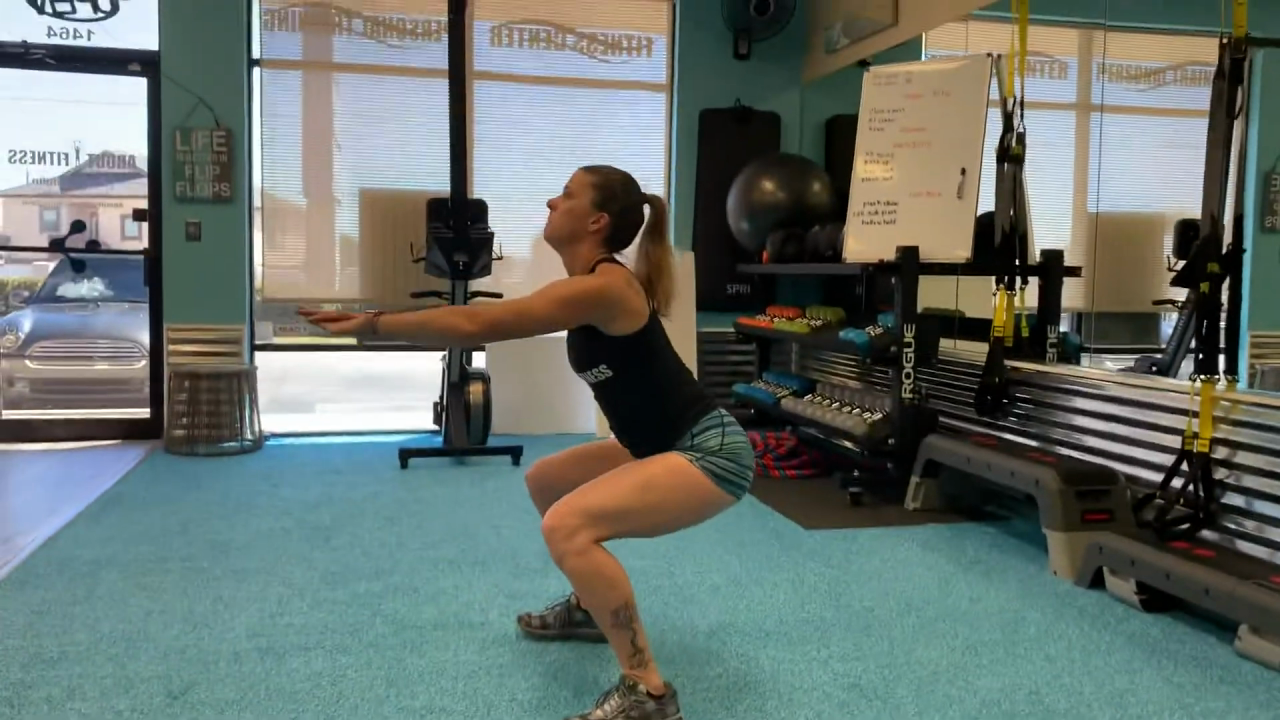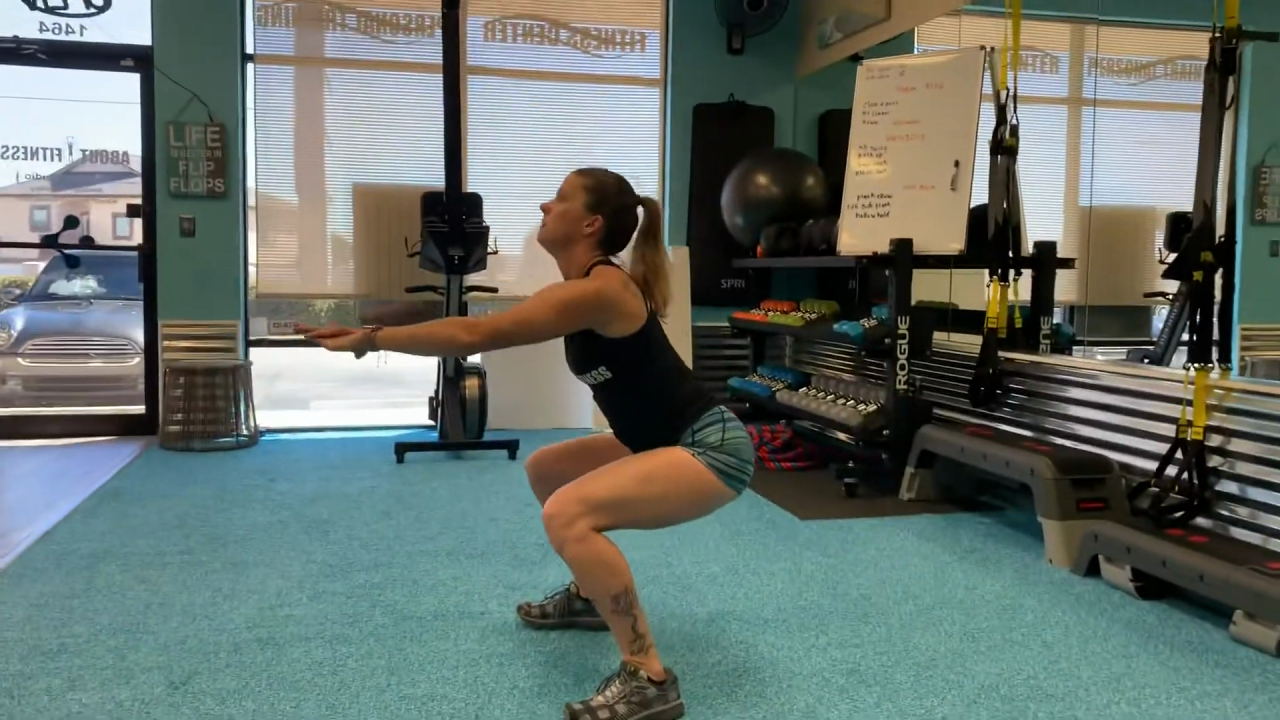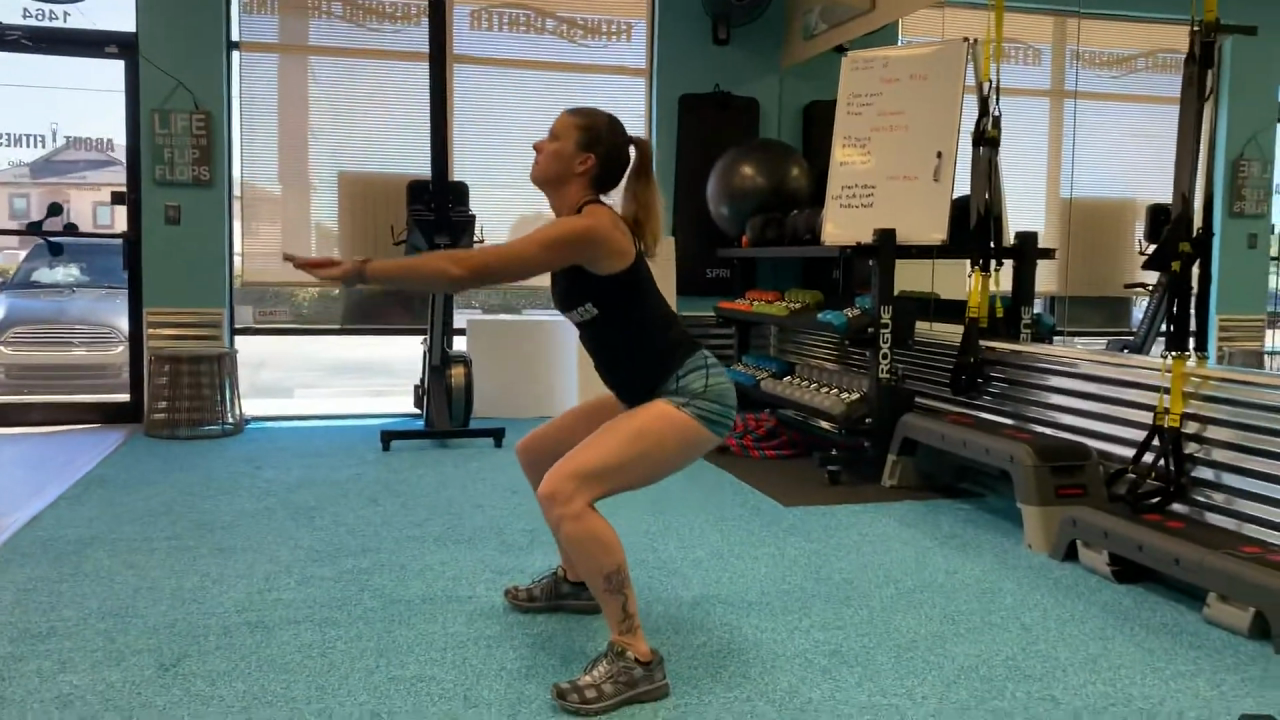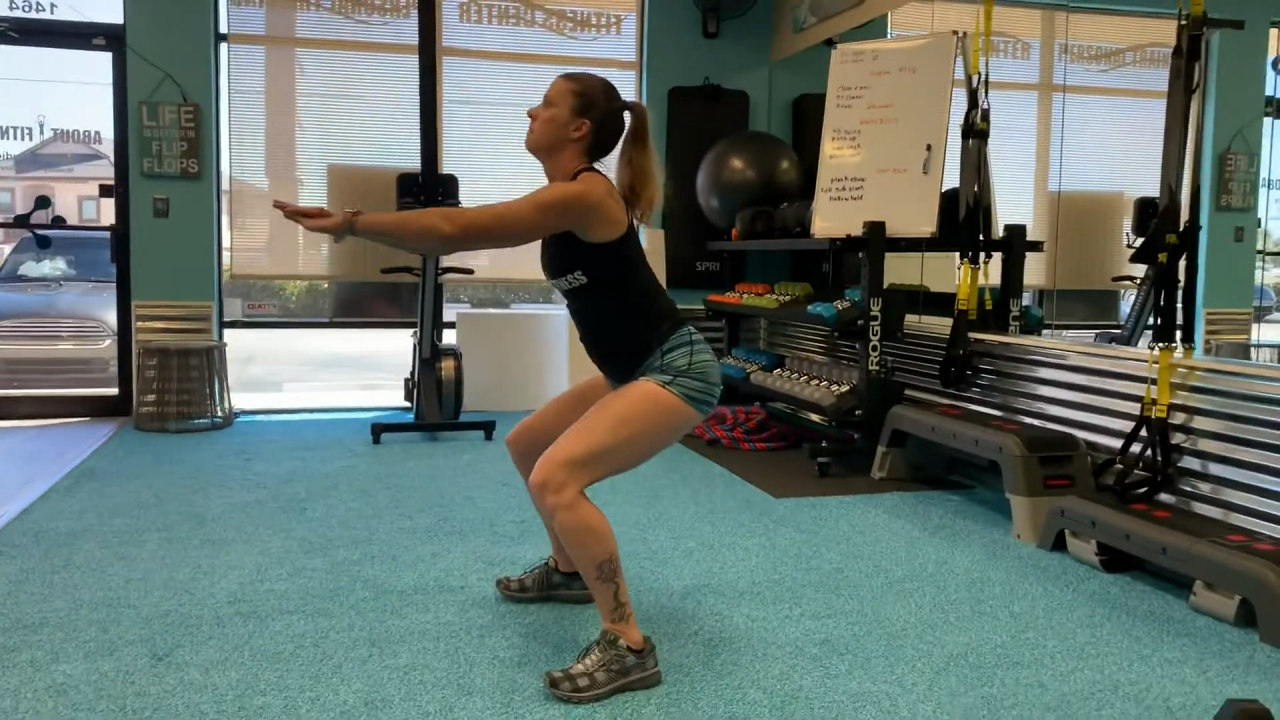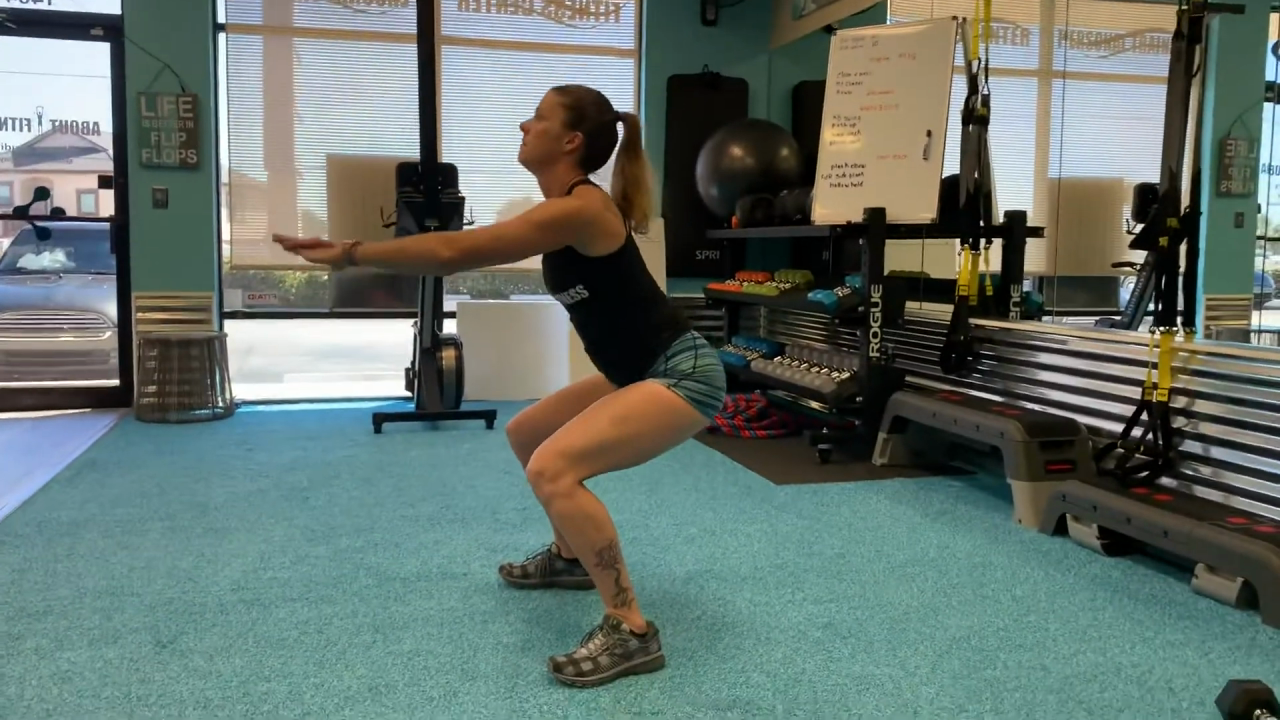
dt=0.3s
person 1, frame 1
left shoulder: (603, 289)
right shoulder: (587, 287)
left elbow: (475, 325)
right elbow: (485, 320)
left wrist: (371, 324)
right wrist: (379, 324)
left hip: (713, 454)
right hip: (670, 446)
left knee: (567, 525)
right knee: (544, 482)
right ankle: (588, 608)
person 1, frame 2
left shoulder: (599, 291)
right shoulder: (581, 290)
left elbow: (474, 335)
right elbow: (484, 328)
left wrist: (369, 339)
right wrist: (377, 334)
left hip: (713, 449)
right hip: (672, 442)
left knee: (567, 515)
right knee: (545, 470)
right ankle: (588, 596)
person 1, frame 3
left shoulder: (589, 228)
right shoulder: (578, 227)
left elbow: (466, 269)
right elbow: (477, 268)
left wrist: (358, 270)
right wrist: (366, 268)
left hip: (694, 393)
right hip: (654, 391)
left knee: (563, 489)
right knee: (535, 454)
left ankle: (635, 660)
right ankle: (575, 579)
person 1, frame 4
left shoulder: (582, 195)
right shoulder: (569, 197)
left elbow: (455, 229)
right elbow: (468, 234)
left wrist: (348, 224)
right wrist: (356, 224)
left hip: (676, 369)
right hip: (637, 368)
left knee: (555, 479)
right knee: (525, 445)
left ankle: (627, 648)
right ankle: (568, 569)
person 1, frame 5
left shoulder: (578, 210)
right shoulder: (566, 207)
left elbow: (455, 251)
right elbow: (464, 251)
left wrist: (348, 253)
right wrist: (354, 253)
left hip: (685, 376)
right hip: (643, 373)
left knee: (552, 466)
right knee: (525, 434)
left ankle: (631, 632)
right ankle: (571, 556)
